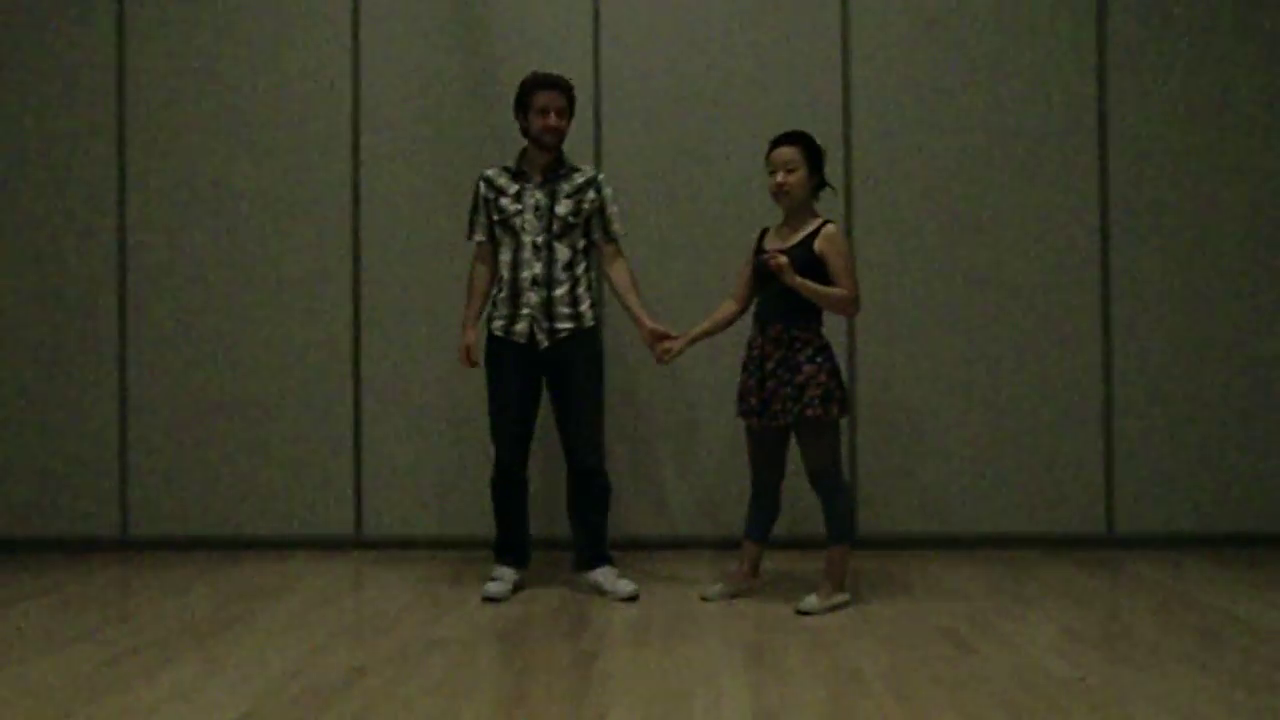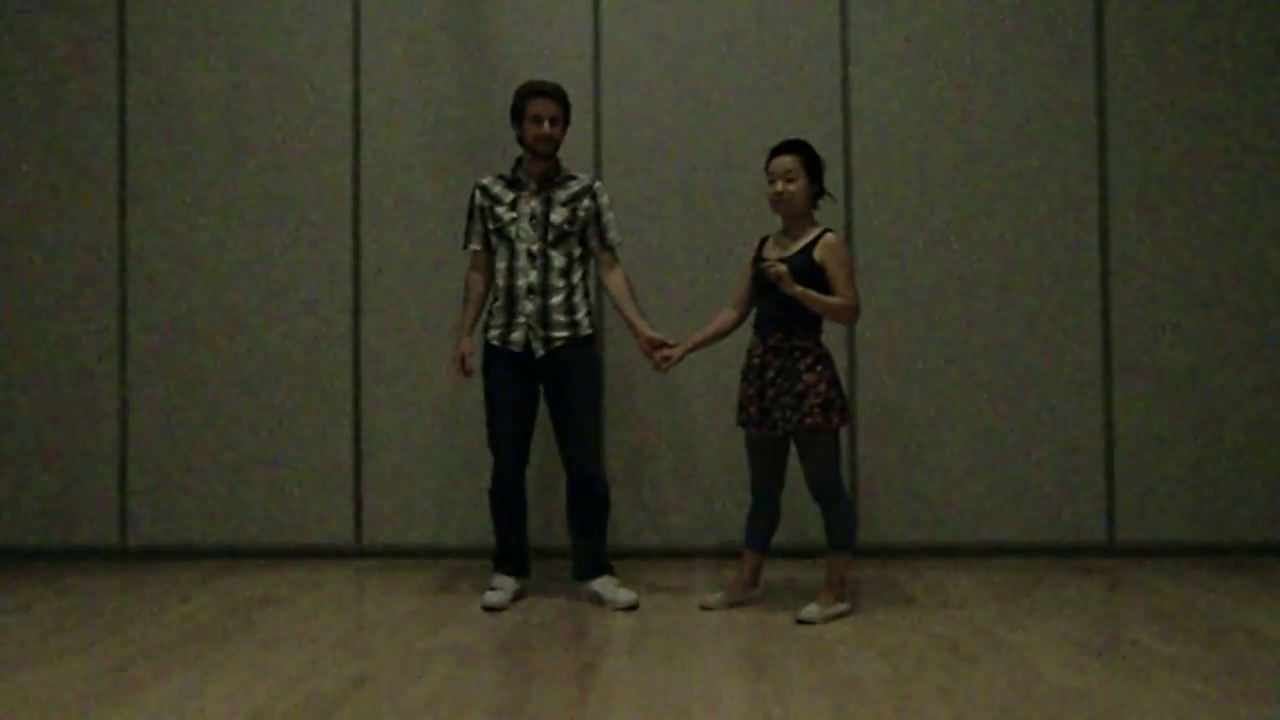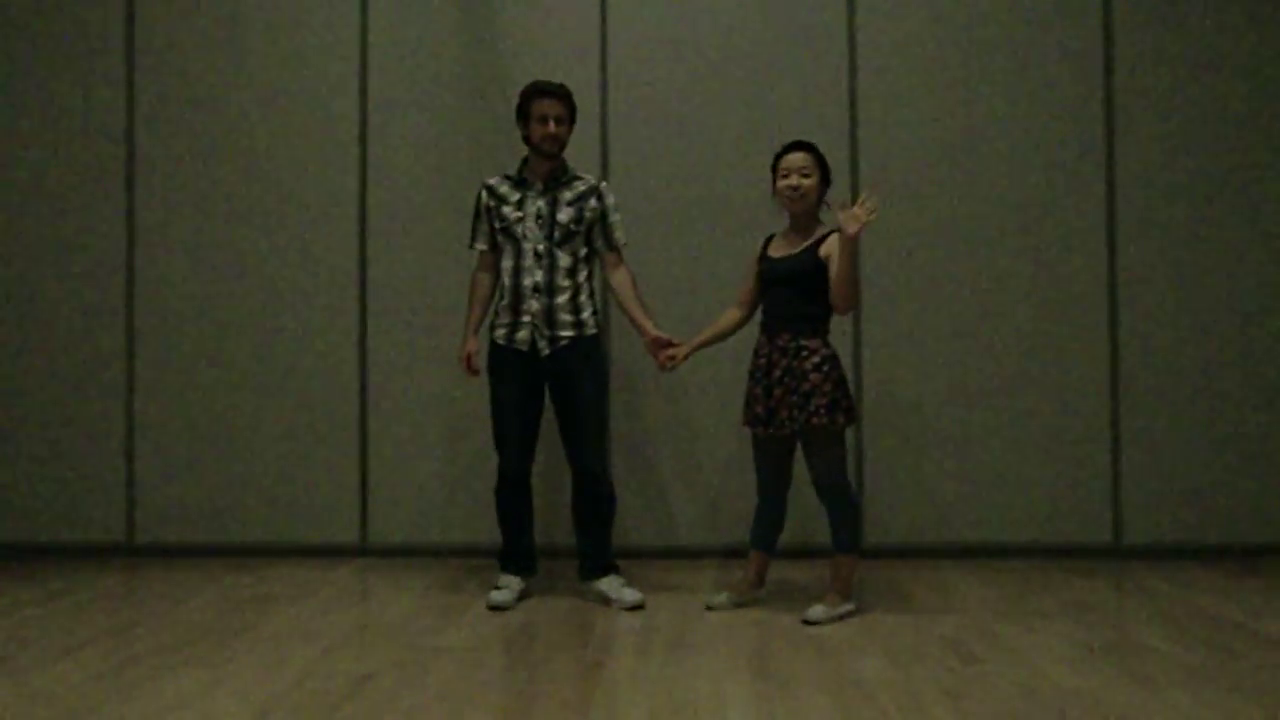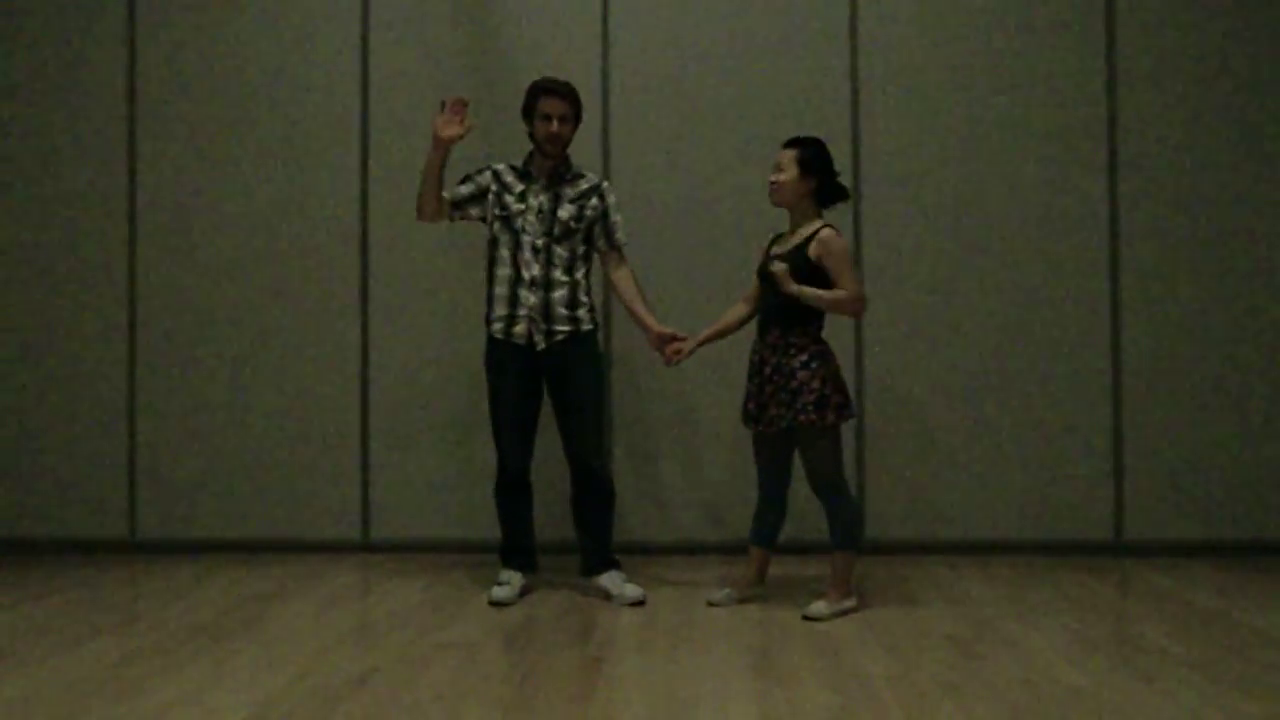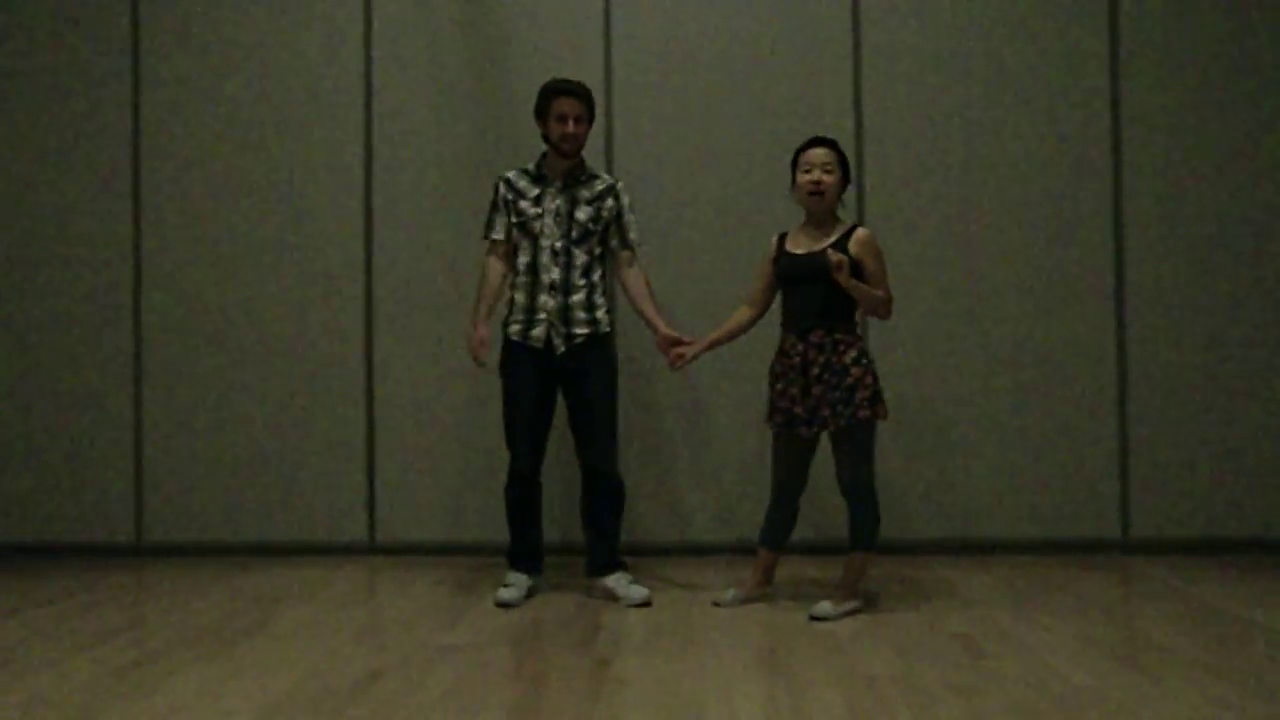
dt=1s
person 1, frame 1
left shoulder: (589, 185)
right shoulder: (492, 184)
left elbow: (612, 258)
right elbow: (483, 261)
left wrist: (643, 320)
right wrist: (469, 325)
left hip: (574, 336)
right hip: (509, 336)
left knee: (586, 455)
right knee: (509, 456)
left ankle: (595, 561)
right ankle: (509, 561)
person 1, frame 2
left shoulder: (586, 192)
right shoulder: (488, 192)
left elbow: (609, 266)
right elbow: (479, 270)
left wrist: (641, 329)
right wrist: (464, 335)
left hip: (571, 344)
right hip: (506, 346)
left knee: (585, 463)
right knee: (507, 465)
left ankle: (595, 571)
right ankle: (509, 571)
person 1, frame 3
left shoulder: (593, 193)
right shoulder: (494, 192)
left elbow: (614, 266)
right elbow: (486, 268)
left wrist: (647, 328)
right wrist: (470, 333)
left hip: (577, 343)
right hip: (512, 345)
left knee: (590, 463)
right knee: (513, 464)
left ankle: (600, 570)
right ankle: (515, 570)
person 1, frame 4
left shoulder: (594, 191)
right shoulder: (496, 181)
left elbow: (615, 263)
right elbow: (429, 211)
left wrist: (650, 325)
right wrist: (440, 147)
left hip: (573, 339)
right hip: (509, 339)
left knee: (589, 458)
right knee: (512, 460)
left ankle: (601, 566)
right ankle: (516, 566)
person 1, frame 5
left shoulder: (608, 191)
right shoulder: (511, 187)
left elbow: (626, 265)
right elbow: (498, 258)
left wrist: (659, 327)
right wrist: (480, 320)
left hip: (590, 341)
right hip: (526, 342)
left knee: (601, 461)
right knee: (524, 462)
left ankle: (607, 568)
right ankle: (522, 568)
person 2, frame 1
left shoulder: (827, 236)
right shoulder: (764, 238)
left elbow: (849, 303)
right elbow: (736, 304)
left wrist: (794, 279)
right wrist: (685, 340)
left hip: (807, 360)
right hip: (762, 360)
left knee: (824, 474)
right knee: (763, 477)
left ankle: (836, 582)
right ankle: (746, 571)
person 2, frame 2
left shoulder: (827, 244)
right shoulder: (763, 247)
left elbow: (849, 311)
right elbow: (736, 311)
left wrist: (794, 288)
right wrist: (684, 348)
left hip: (806, 368)
right hip: (762, 368)
left knee: (824, 483)
right knee: (763, 485)
left ankle: (836, 591)
right ankle: (746, 581)
person 2, frame 3
left shoulder: (830, 242)
right shoulder: (767, 246)
left elbow: (843, 303)
right elbow: (741, 309)
left wrist: (849, 240)
right wrist: (689, 347)
left hip: (813, 367)
right hip: (768, 366)
left knee: (830, 483)
right knee: (769, 485)
left ankle: (842, 592)
right ankle: (752, 581)
person 2, frame 4
left shoulder: (827, 240)
right shoulder: (776, 243)
left elbow: (854, 302)
right elbow: (749, 305)
left wrist: (796, 288)
right wrist: (695, 342)
left hip: (806, 367)
right hip: (768, 365)
left knee: (827, 480)
right knee: (771, 482)
left ankle: (842, 589)
right ankle: (753, 578)
person 2, frame 5
left shoulder: (858, 239)
right shoulder: (780, 245)
left elbow: (884, 308)
right elbow: (752, 309)
left wrist: (847, 280)
right wrist: (699, 347)
left hip: (844, 365)
right hip: (792, 367)
left knee: (855, 482)
right knee: (785, 482)
left ankle: (850, 589)
right ankle: (760, 579)
